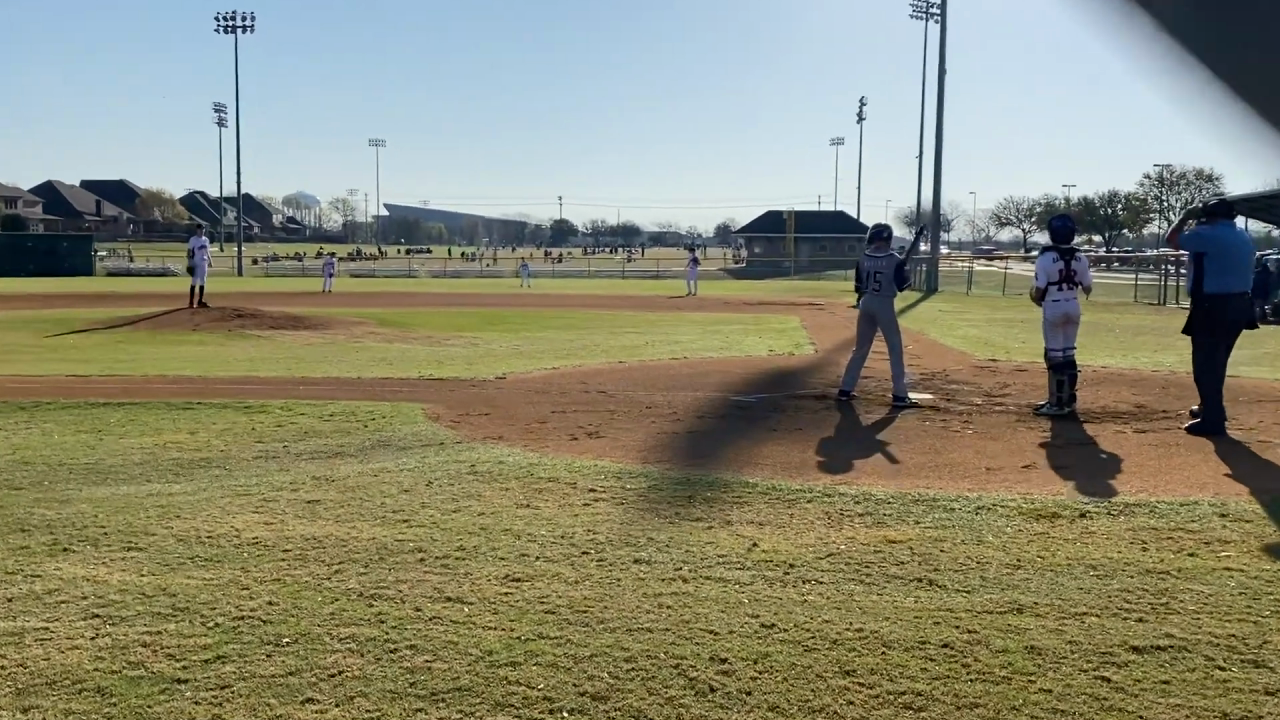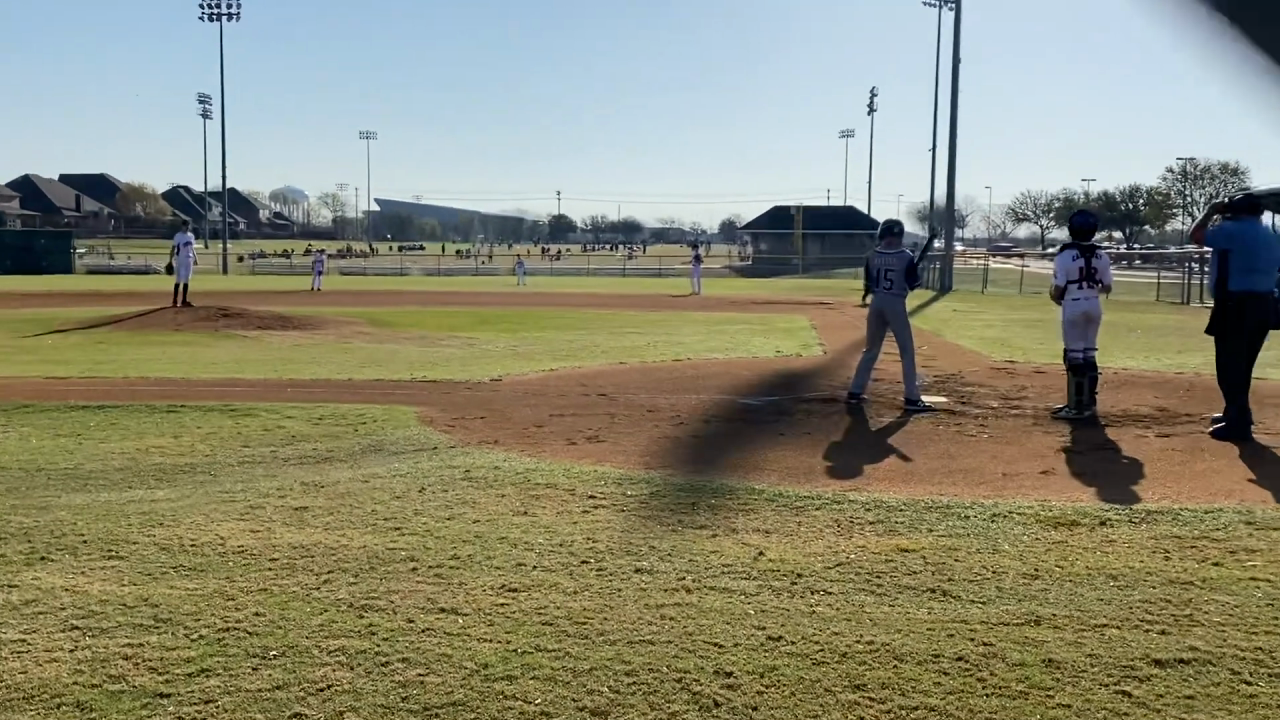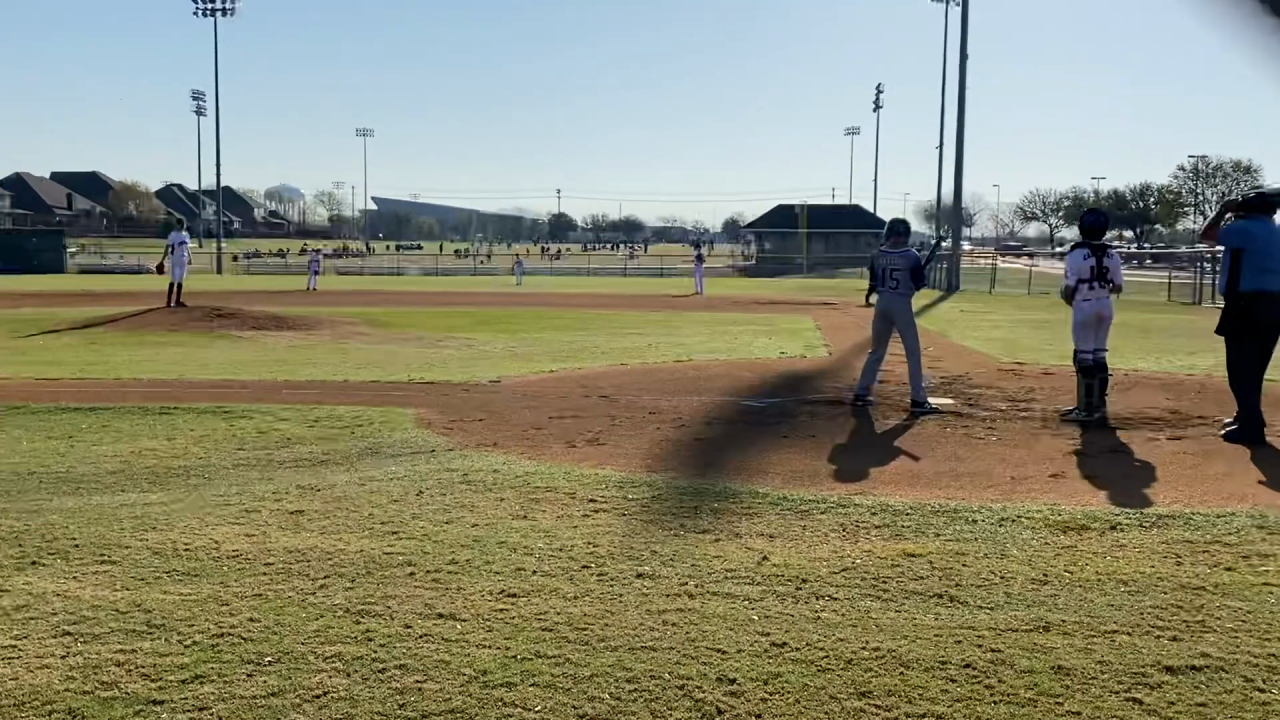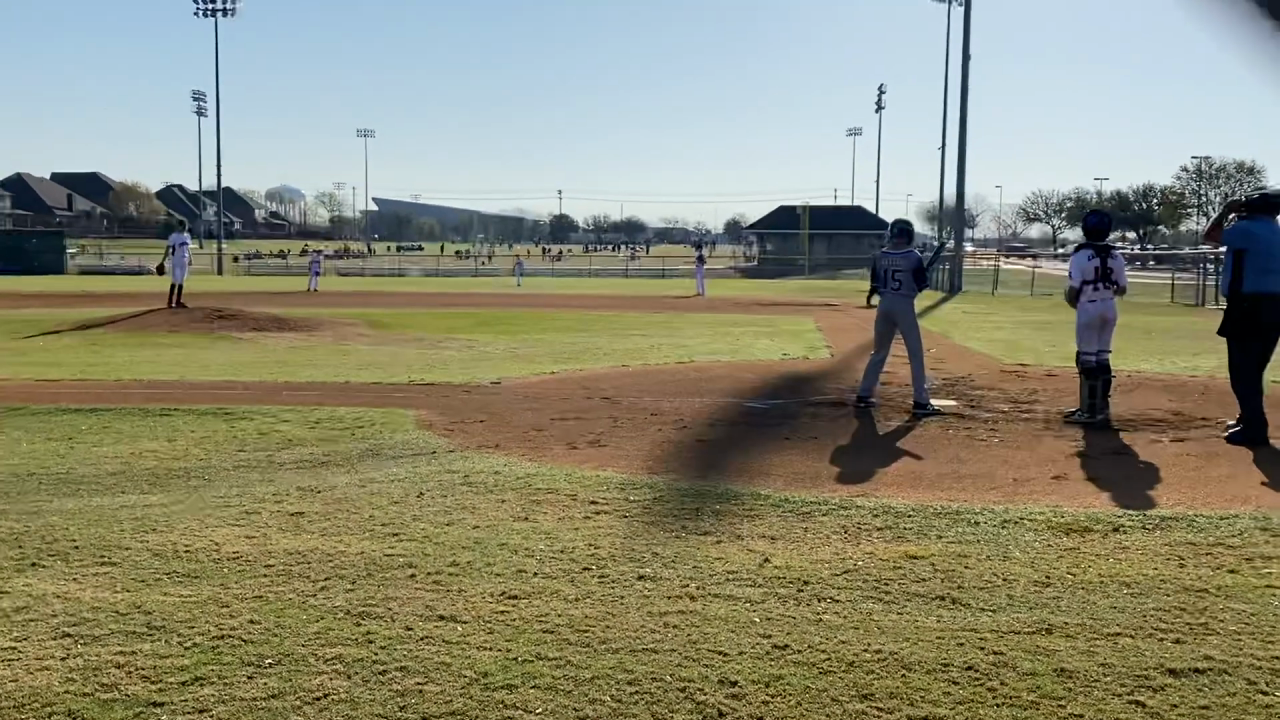
dt=0.1s
person 1, frame 1
left shoulder: (1208, 234)
right shoulder: (1244, 237)
left elbow: (1172, 240)
left wrist: (1186, 217)
right wrist: (1197, 226)
left hip: (1212, 308)
right hip: (1238, 306)
left knee: (1206, 364)
right knee: (1217, 363)
left ankle: (1212, 419)
right ankle: (1210, 410)
person 1, frame 2
left shoulder: (1232, 230)
left elbow: (1195, 236)
left wrist: (1210, 212)
right wrist: (1219, 217)
left hip: (1236, 307)
left knee: (1231, 367)
right knee: (1242, 366)
left ankle: (1238, 425)
right ankle: (1235, 416)
person 1, frame 3
left shoulder: (1245, 229)
left elbow: (1207, 235)
left wrist: (1222, 211)
right wrist: (1232, 217)
left hip: (1246, 307)
left knee: (1241, 368)
right knee: (1253, 368)
left ankle: (1251, 427)
right ankle: (1247, 418)
person 1, frame 4
left shoulder: (1247, 230)
left elbow: (1210, 236)
left wrist: (1225, 212)
right wrist: (1235, 216)
left hip: (1248, 309)
left knee: (1242, 370)
right knee: (1253, 369)
left ankle: (1253, 429)
right ankle: (1250, 422)
person 2, frame 1
left shoulder: (1046, 257)
right shoulder: (1080, 258)
left elbow: (1038, 291)
right elbow: (1087, 289)
left wrist: (1036, 298)
left hip: (1053, 309)
right hip: (1073, 308)
left knee: (1054, 355)
right knee: (1068, 353)
left ankle: (1057, 403)
right ankle: (1069, 400)
person 2, frame 2
left shoulder: (1065, 255)
right shoulder: (1101, 256)
left elbow: (1057, 290)
right elbow: (1107, 288)
left wrist: (1057, 298)
left hip: (1073, 308)
right hip: (1094, 307)
left knee: (1074, 357)
right knee: (1089, 355)
left ankle: (1075, 407)
right ankle: (1089, 404)
person 2, frame 3
left shoulder: (1076, 254)
right shoulder: (1112, 255)
left elbow: (1068, 290)
right elbow: (1118, 288)
left wrist: (1069, 298)
left hip: (1084, 308)
right hip: (1105, 307)
left knee: (1084, 358)
right knee: (1099, 355)
right ankle: (1099, 406)
person 2, frame 4
left shoulder: (1080, 255)
right shoulder: (1116, 256)
left elbow: (1072, 291)
right elbow: (1122, 289)
left wrist: (1071, 299)
left hip: (1088, 309)
right hip: (1109, 309)
left knee: (1087, 359)
right knee: (1102, 357)
right ankle: (1101, 407)
person 3, frame 1
left shoulder: (863, 259)
right shoulder: (895, 260)
left elbow: (858, 288)
right elbow: (902, 286)
left hip: (866, 304)
right hip: (885, 305)
left knee: (860, 349)
right knee: (895, 350)
left ankle: (845, 389)
right ankle: (899, 395)
person 3, frame 2
left shoulder: (873, 256)
right shoulder: (906, 257)
left elbow: (869, 285)
right elbow: (913, 286)
left hip: (876, 303)
right hip: (896, 304)
left knee: (870, 350)
right knee: (907, 351)
left ankle: (855, 392)
right ankle: (912, 398)
person 3, frame 3
left shoulder: (878, 255)
right shoulder: (912, 256)
left elbow: (874, 284)
right elbow: (919, 285)
left hip: (882, 304)
right hip: (902, 304)
left knee: (876, 351)
right knee: (913, 352)
left ankle: (861, 394)
right ankle: (918, 400)
person 3, frame 4
left shoulder: (880, 256)
right shoulder: (914, 257)
left elbow: (876, 286)
right elbow: (921, 286)
left hip: (884, 305)
right hip: (904, 306)
left knee: (879, 352)
right knee: (915, 354)
left ankle: (863, 395)
right ankle: (921, 402)
